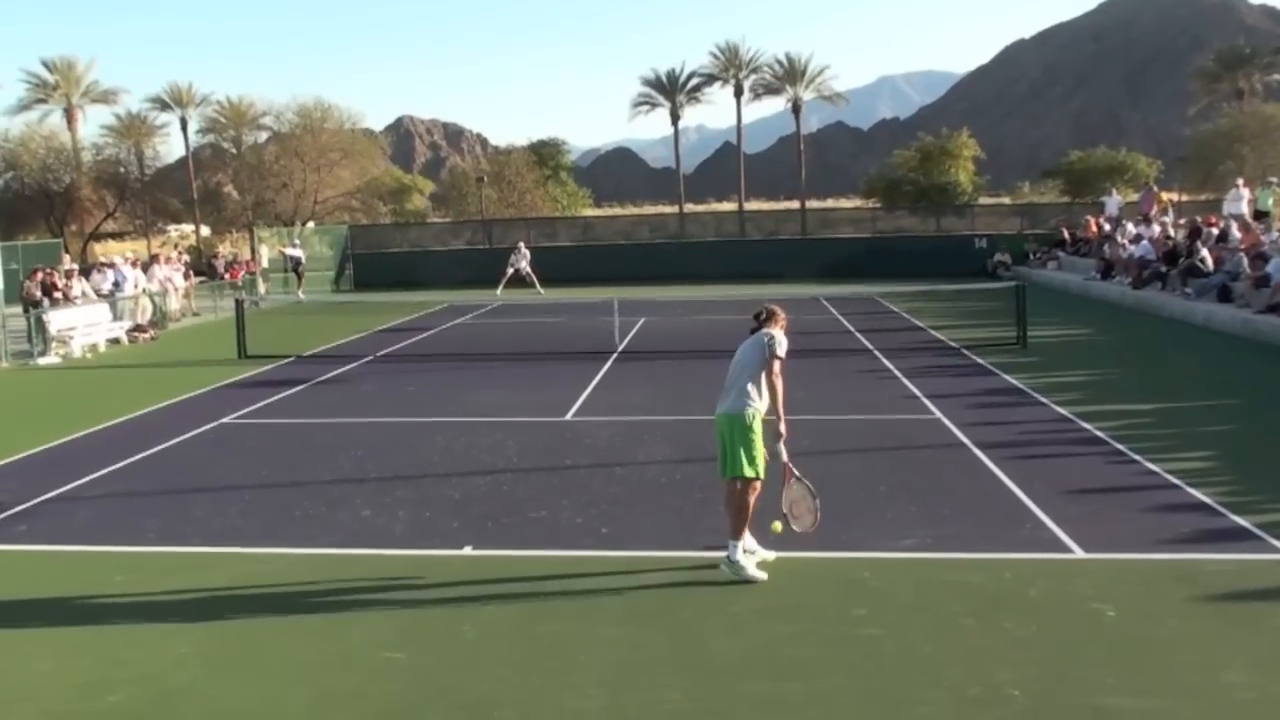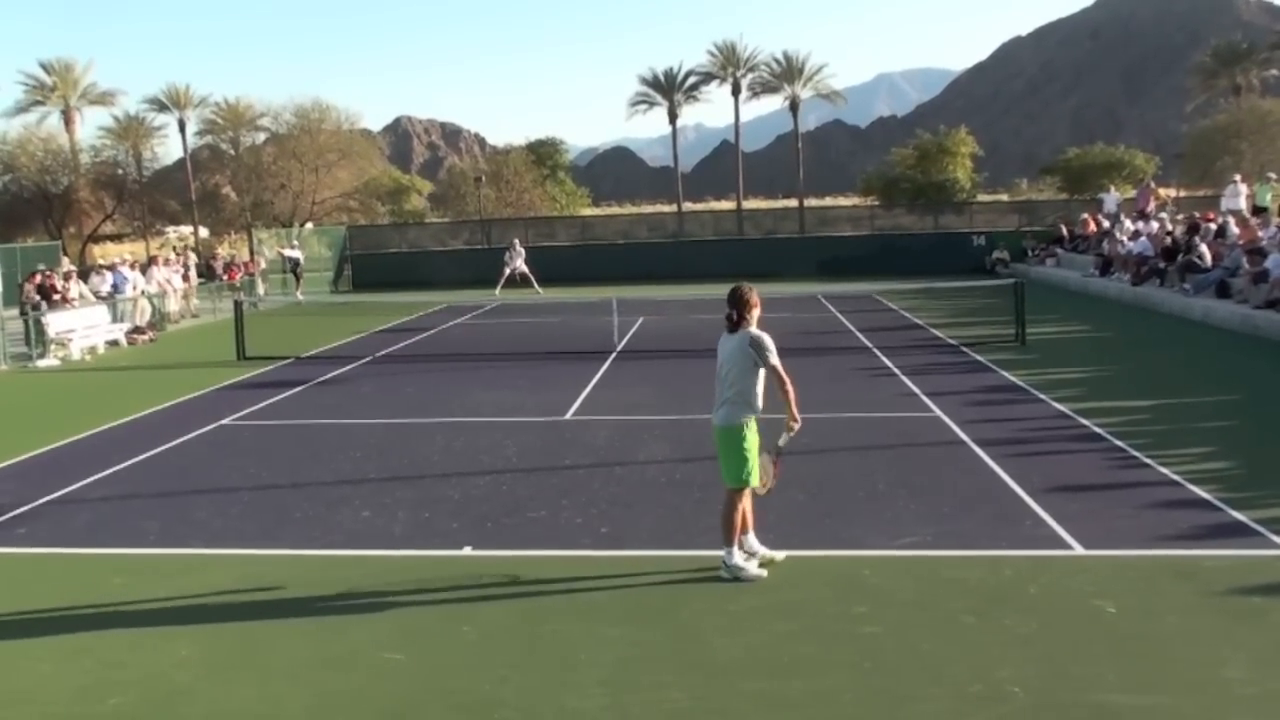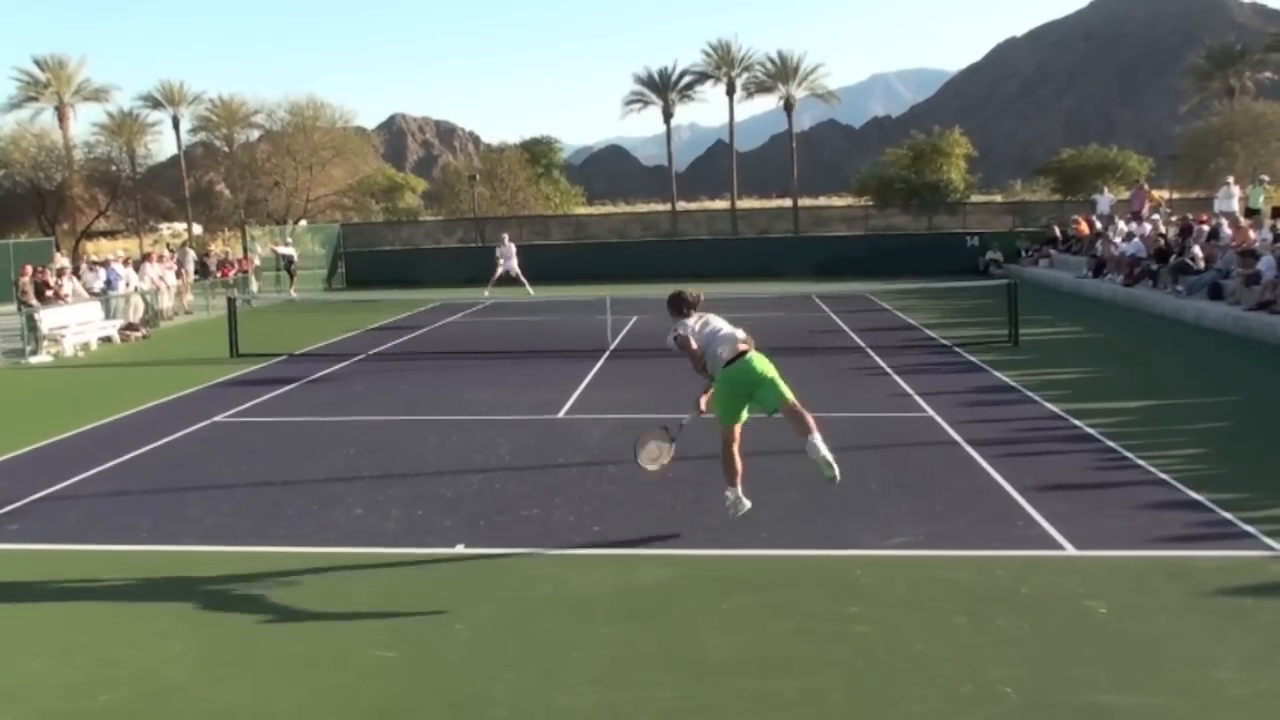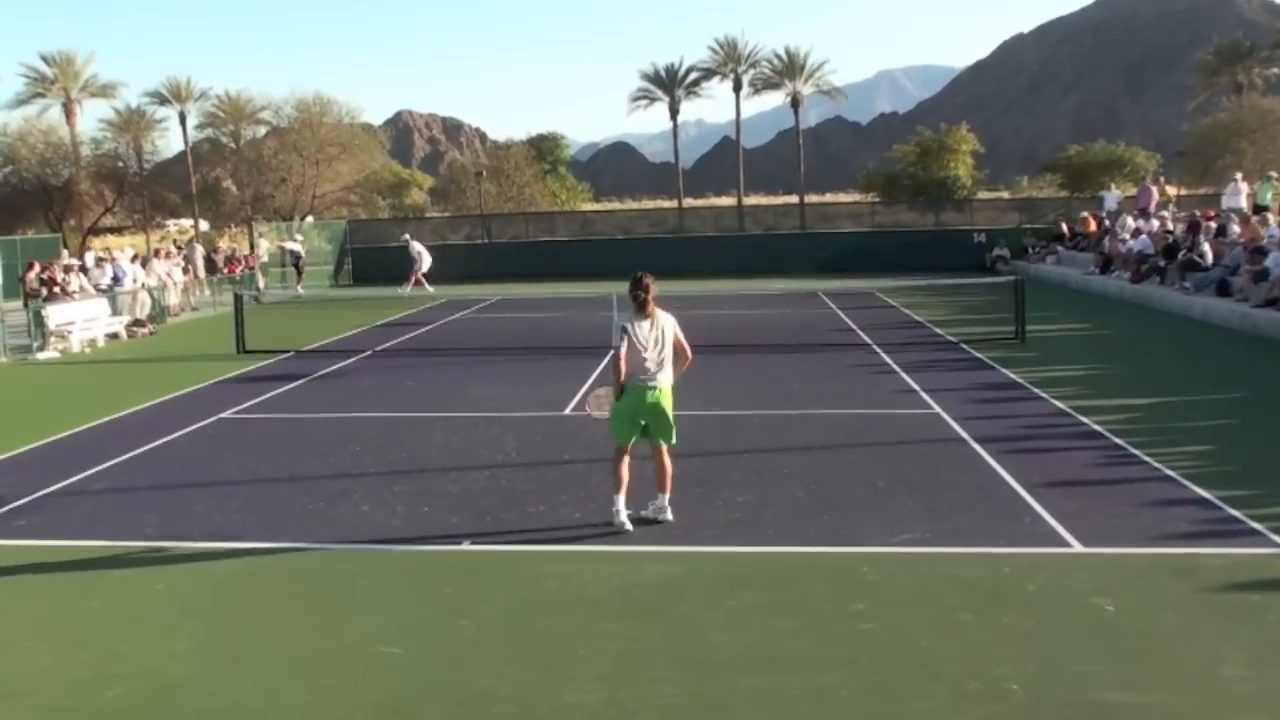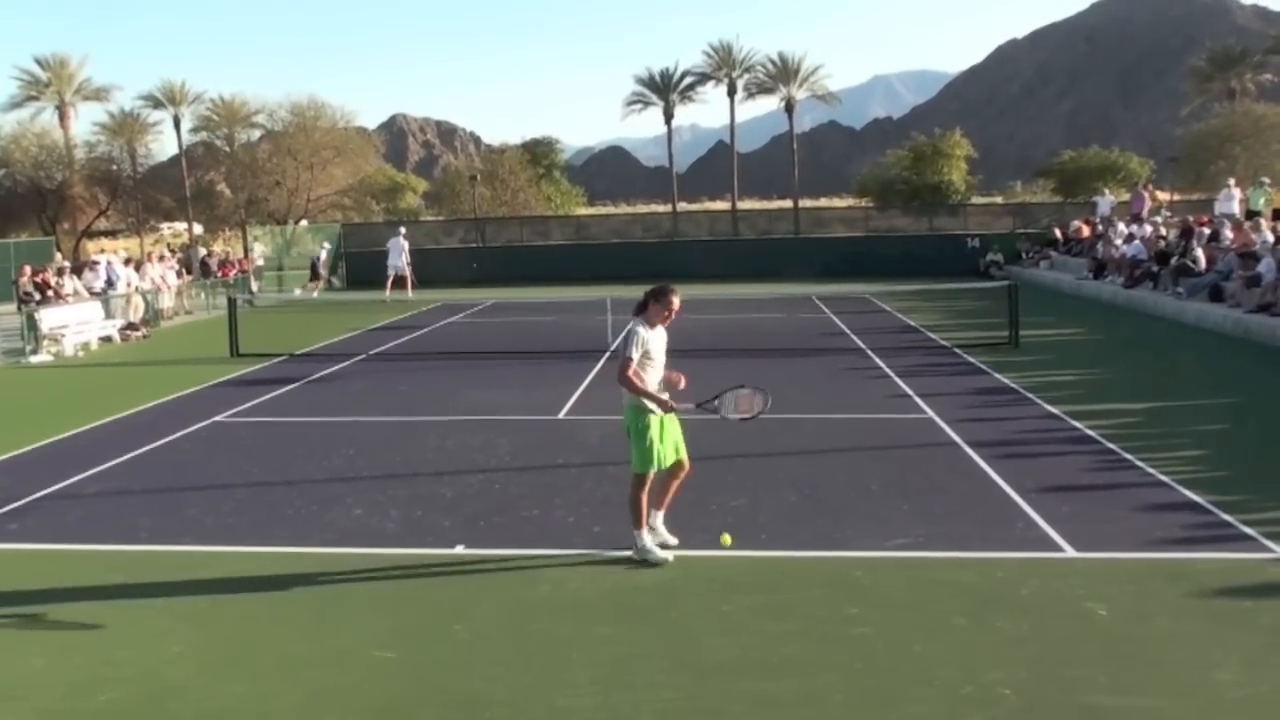
dt=1s
person 1, frame 1
left shoulder: (749, 344)
right shoulder: (775, 338)
right elbow: (773, 376)
left wrist: (758, 442)
right wrist: (780, 419)
left hip: (725, 414)
right hip: (742, 415)
left knee: (735, 484)
right knee: (750, 484)
left ankle: (747, 546)
right ankle: (735, 555)
person 1, frame 2
left shoulder: (727, 338)
right shoulder: (757, 339)
right elbow: (783, 381)
right wrist: (793, 414)
left hip: (725, 420)
right hip: (738, 423)
left knee: (744, 487)
right knee: (737, 492)
left ankle: (750, 547)
right ankle: (731, 560)
person 1, frame 3
left shoulder: (676, 333)
right shoulder: (710, 319)
left elbow: (693, 352)
left wrist: (706, 378)
right wrist: (707, 392)
left hip: (728, 378)
right hip: (752, 363)
left knee: (729, 440)
right knee: (792, 408)
left ankle: (736, 496)
right ankle: (815, 443)
person 1, frame 4
left shoulder: (626, 325)
right shoulder: (668, 319)
left elbow: (619, 360)
right elbow: (686, 355)
left wrist: (618, 388)
left hip: (634, 394)
right hip: (662, 393)
left knee: (622, 452)
right knee: (661, 451)
left ankle: (620, 510)
right ankle: (662, 505)
person 1, frame 5
left shoulder: (660, 332)
right shoulder: (638, 333)
right elbow: (624, 376)
left wrist: (671, 377)
right wrist: (657, 399)
left hip: (662, 411)
right hip: (643, 413)
left knee: (681, 467)
right knee: (643, 478)
left ankle: (654, 523)
right ankle: (641, 542)
